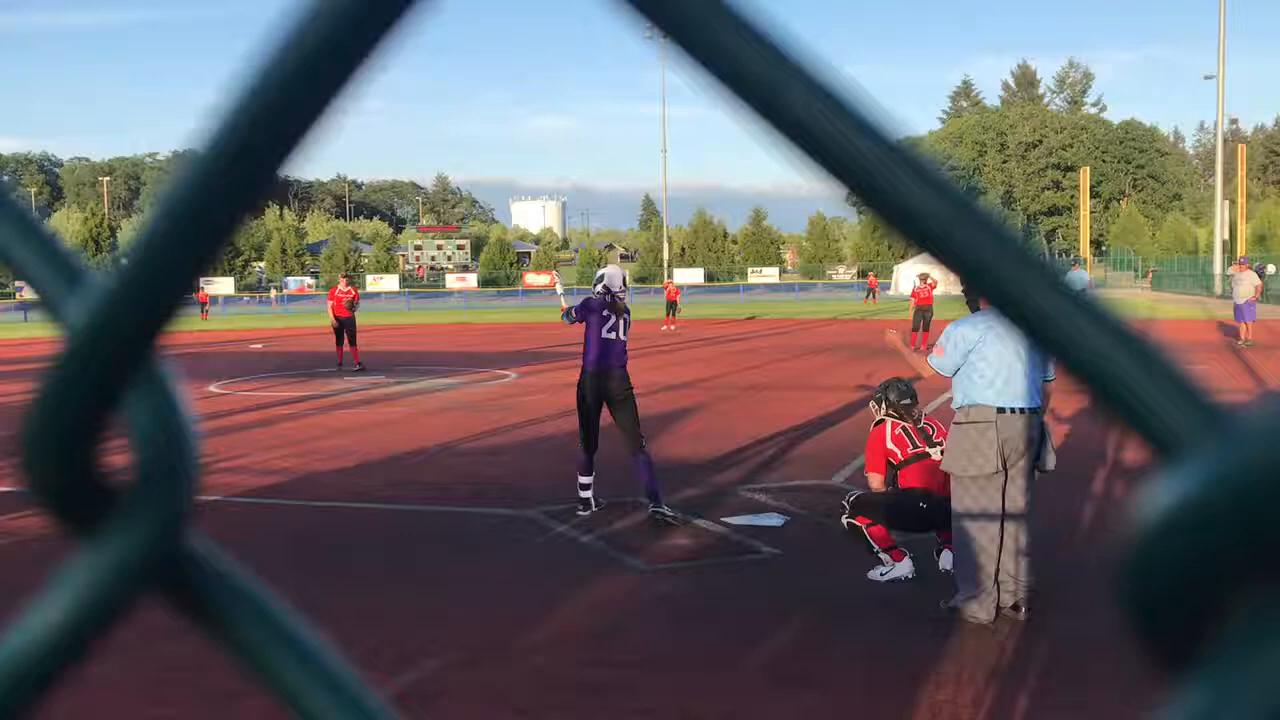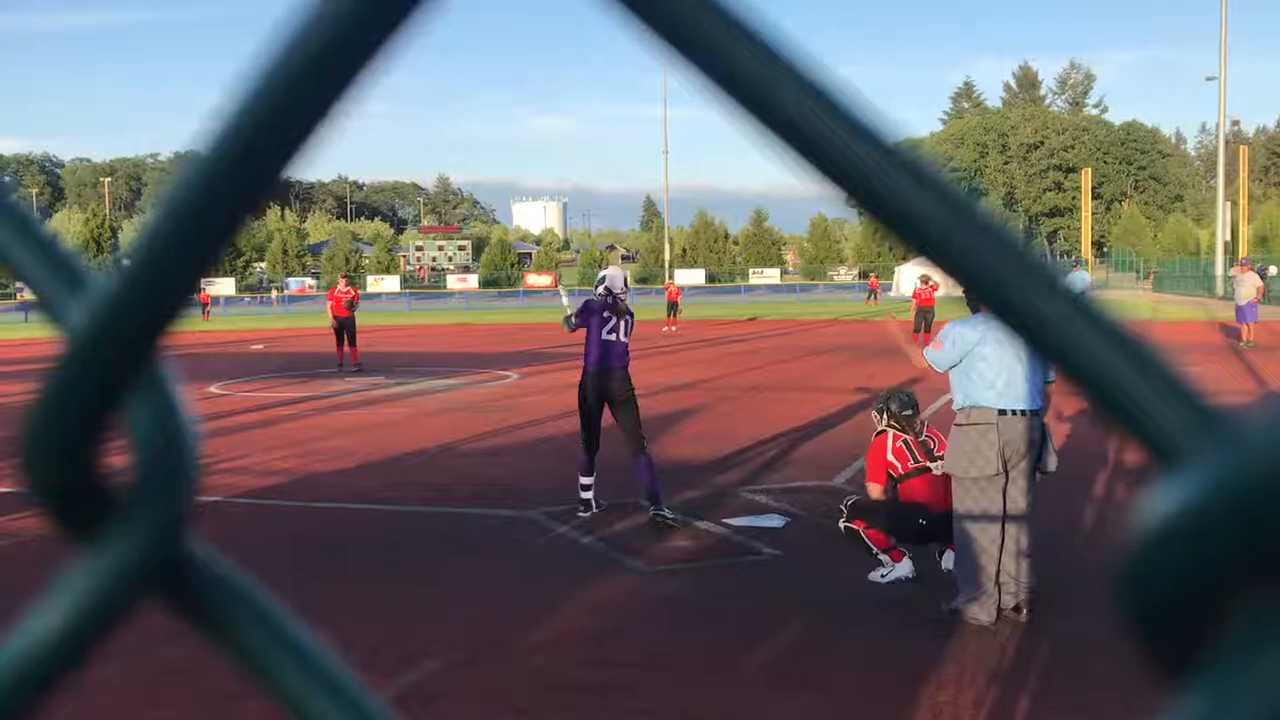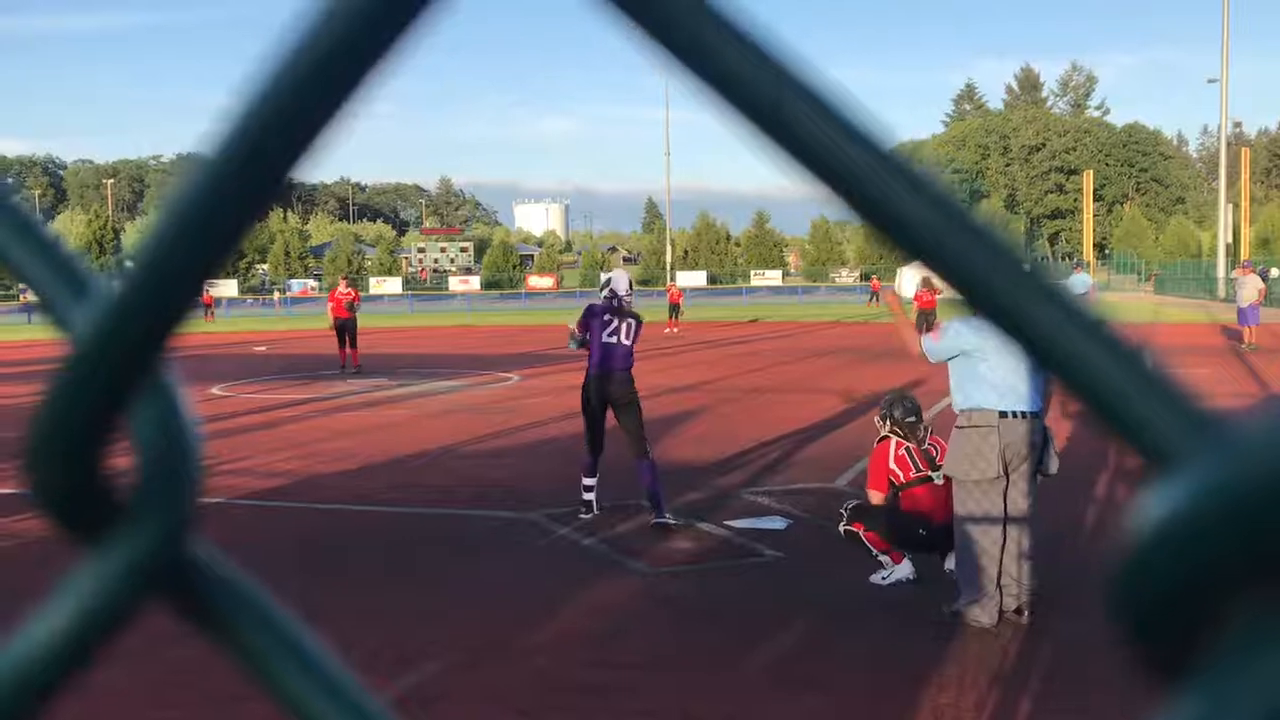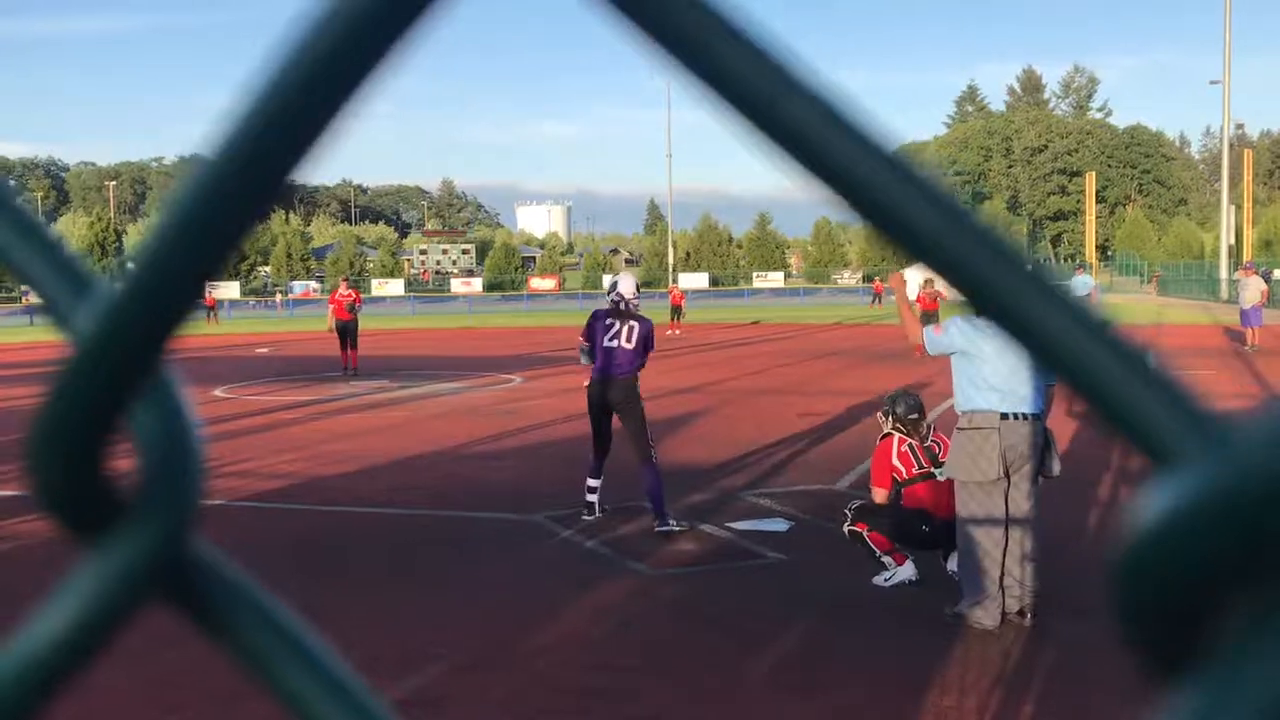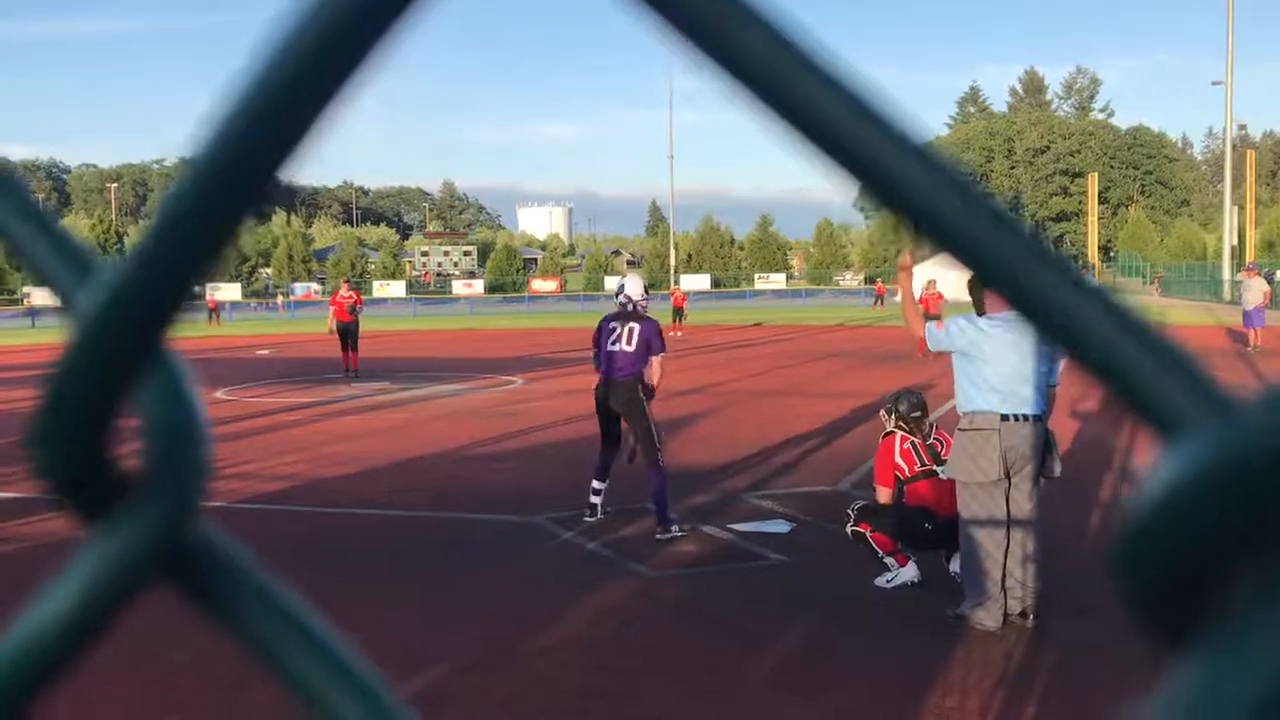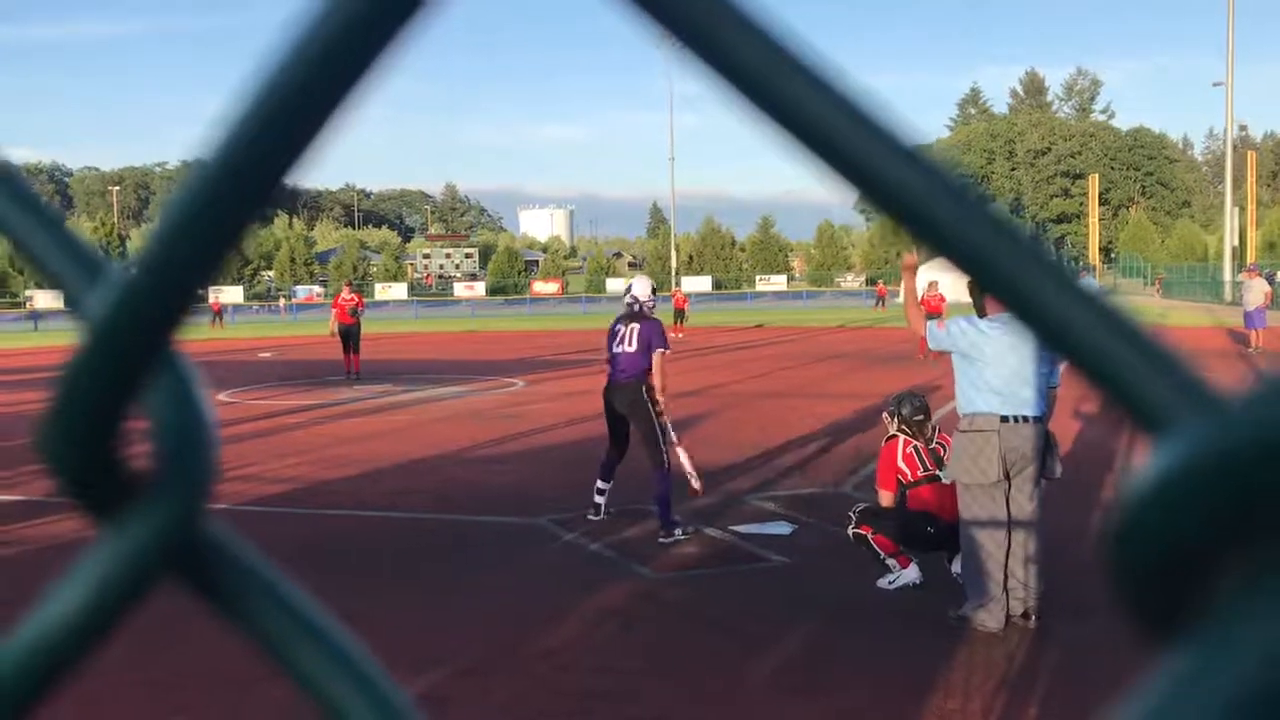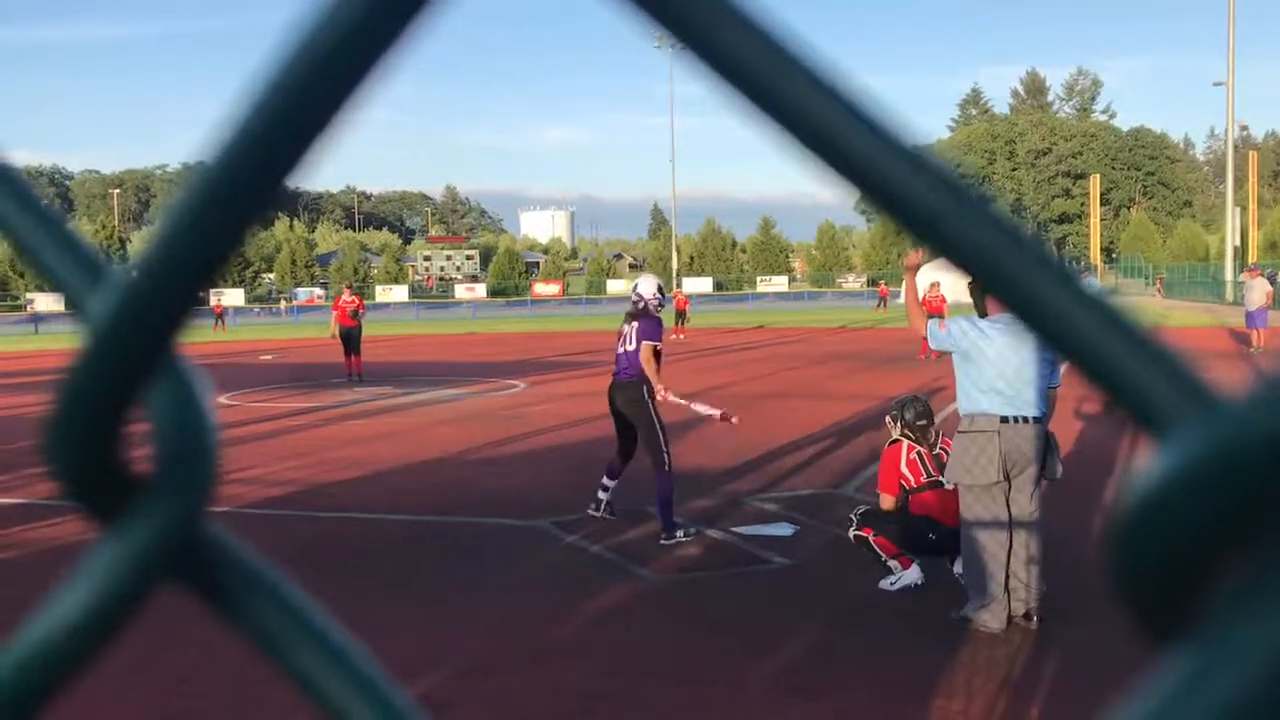
dt=0.1s
person 1, frame 1
left shoulder: (965, 329)
left elbow: (932, 369)
right elbow: (1046, 385)
left wrist: (899, 346)
left hip: (980, 428)
right hip: (1025, 427)
left knee: (975, 516)
right knee: (1015, 513)
left ankle: (978, 602)
right ankle: (1014, 596)
person 1, frame 2
left shoulder: (965, 329)
left elbow: (927, 362)
right elbow: (1047, 387)
left wrist: (899, 338)
left hip: (981, 430)
right hip: (1026, 429)
left knee: (976, 519)
right knee: (1016, 515)
left ankle: (980, 604)
right ankle: (1015, 598)
person 1, frame 3
left shoulder: (966, 330)
left elbow: (918, 346)
right elbow: (1046, 390)
left wrist: (896, 308)
left hip: (982, 432)
right hip: (1026, 430)
left knee: (978, 521)
right knee: (1017, 517)
left ankle: (981, 607)
right ankle: (1017, 601)
person 1, frame 4
left shoulder: (967, 329)
left elbow: (917, 335)
right elbow: (1048, 390)
left wrist: (899, 291)
left hip: (983, 434)
right hip: (1026, 432)
left knee: (981, 523)
right knee: (1019, 518)
left ankle: (983, 608)
right ankle: (1020, 602)
person 1, frame 5
left shoulder: (969, 330)
right shoulder: (1040, 333)
left elbow: (917, 328)
right elbow: (1050, 390)
left wrist: (904, 277)
left hip: (984, 434)
right hip: (1029, 432)
left knee: (982, 523)
right knee: (1022, 519)
left ankle: (985, 608)
right ankle: (1022, 603)
person 1, frame 6
left shoulder: (969, 331)
right shoulder: (1039, 335)
left elbow: (919, 326)
right elbow: (1050, 392)
left wrist: (909, 275)
left hip: (984, 435)
right hip: (1029, 434)
left knee: (983, 525)
right knee: (1023, 521)
left ankle: (987, 610)
right ankle: (1023, 605)
person 1, frame 7
left shoulder: (969, 332)
right shoulder: (1041, 336)
left elbow: (920, 324)
right elbow: (1050, 392)
left wrist: (910, 275)
left hip: (984, 438)
right hip: (1030, 435)
left knee: (985, 526)
right knee: (1024, 521)
left ankle: (989, 610)
right ankle: (1025, 605)
person 2, frame 1
left shoulder: (591, 304)
right shoulder: (626, 313)
left elbow: (568, 318)
left wrist: (567, 310)
left hip: (591, 378)
right hip: (619, 380)
left knee: (587, 442)
right knee: (636, 443)
left ankle: (586, 500)
right ankle: (656, 502)
person 2, frame 2
left shoulder: (591, 306)
right shoulder: (629, 315)
left elbow: (569, 325)
left wrist: (571, 317)
left hip: (592, 380)
right hip: (620, 381)
left knee: (589, 443)
right knee: (637, 445)
left ankle: (586, 501)
right ankle: (656, 505)
person 2, frame 3
left shoulder: (593, 311)
right shoulder: (635, 321)
left elbow: (575, 341)
left hip: (595, 383)
right hip: (623, 384)
left knee: (593, 444)
right knee: (640, 448)
left ankle: (588, 502)
right ankle: (657, 510)
person 2, frame 4
left shoulder: (598, 316)
right shoulder: (645, 325)
left elbow: (585, 353)
left hip: (598, 386)
right hip: (626, 388)
left knee: (599, 446)
right knee: (645, 453)
left ankle: (591, 505)
right ankle: (661, 517)
person 2, frame 5
left shoulder: (606, 321)
right shoulder: (650, 325)
left elbow: (597, 361)
right elbow: (656, 369)
right wrist: (650, 391)
left hip: (604, 389)
right hip: (631, 391)
left knee: (608, 448)
right knee: (654, 456)
left ankle: (594, 507)
right ankle: (663, 523)
person 2, frame 6
left shoulder: (616, 323)
right shoulder: (654, 325)
right elbow: (657, 365)
right wrist: (659, 394)
left hip: (612, 391)
right hip: (636, 392)
left knee: (615, 449)
right knee: (660, 458)
left ankle: (598, 506)
right ankle: (667, 526)
person 2, frame 7
left shoulder: (628, 322)
right shoulder: (652, 322)
right elbow: (645, 356)
right wrist: (658, 386)
left hip: (617, 390)
right hip: (636, 392)
left knee: (625, 449)
right knee: (662, 458)
left ankle: (601, 501)
right ankle: (668, 528)
person 3, frame 1
left shoulder: (881, 431)
right shoulder: (933, 425)
left elbow: (877, 488)
left wrist: (892, 500)
left hip: (916, 506)
right hip: (950, 508)
left knee: (854, 505)
left ankle: (897, 560)
right ankle: (948, 551)
person 3, frame 2
left shoulder: (882, 443)
right shoulder: (934, 435)
left elbow: (876, 497)
left wrist: (891, 511)
left hip: (914, 523)
right hip: (949, 519)
left knee: (852, 509)
left ankle: (897, 562)
right ankle: (950, 551)
person 3, frame 3
left shoulder: (884, 449)
right shoulder: (937, 443)
left elbow: (877, 504)
left hip: (914, 532)
right hip: (951, 529)
left knee: (851, 513)
left ankle: (897, 563)
right ankle: (951, 555)
person 3, frame 4
left shoulder: (887, 446)
right shoulder: (940, 440)
left elbow: (880, 502)
left hip: (918, 529)
right hip: (954, 528)
left knee: (855, 513)
left ankle: (900, 564)
right ankle: (953, 554)
person 3, frame 5
left shoulder: (890, 444)
right shoulder: (943, 438)
left elbow: (884, 501)
left wrist: (896, 517)
left hip: (920, 528)
right hip: (956, 527)
left knee: (858, 513)
left ankle: (902, 565)
right ankle: (956, 555)
person 3, frame 6
left shoulder: (892, 448)
right shoulder: (944, 441)
left elbow: (886, 504)
left hip: (923, 531)
right hip: (958, 530)
left knee: (860, 516)
left ankle: (904, 567)
right ankle: (958, 556)
person 3, frame 7
left shoulder: (895, 452)
right shoulder: (947, 445)
left elbow: (887, 508)
left hip: (924, 535)
right hip: (962, 534)
left knee: (861, 519)
left ankle: (906, 568)
right ankle: (959, 559)
